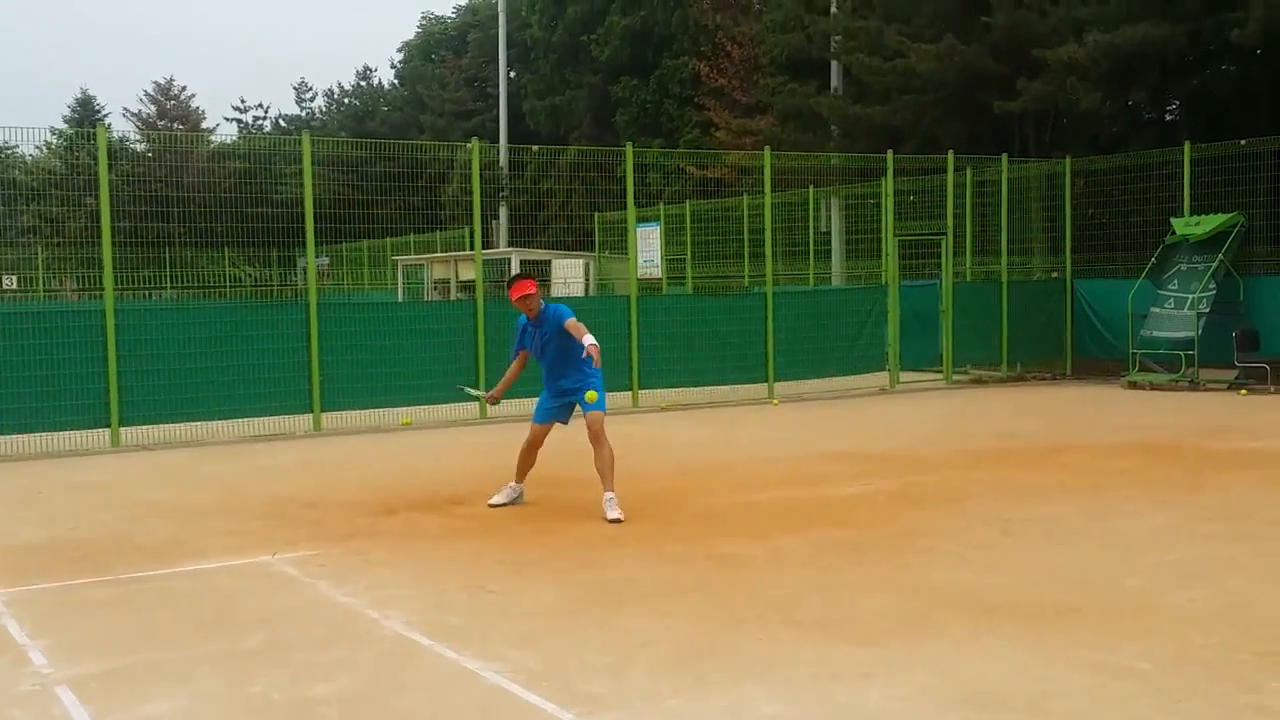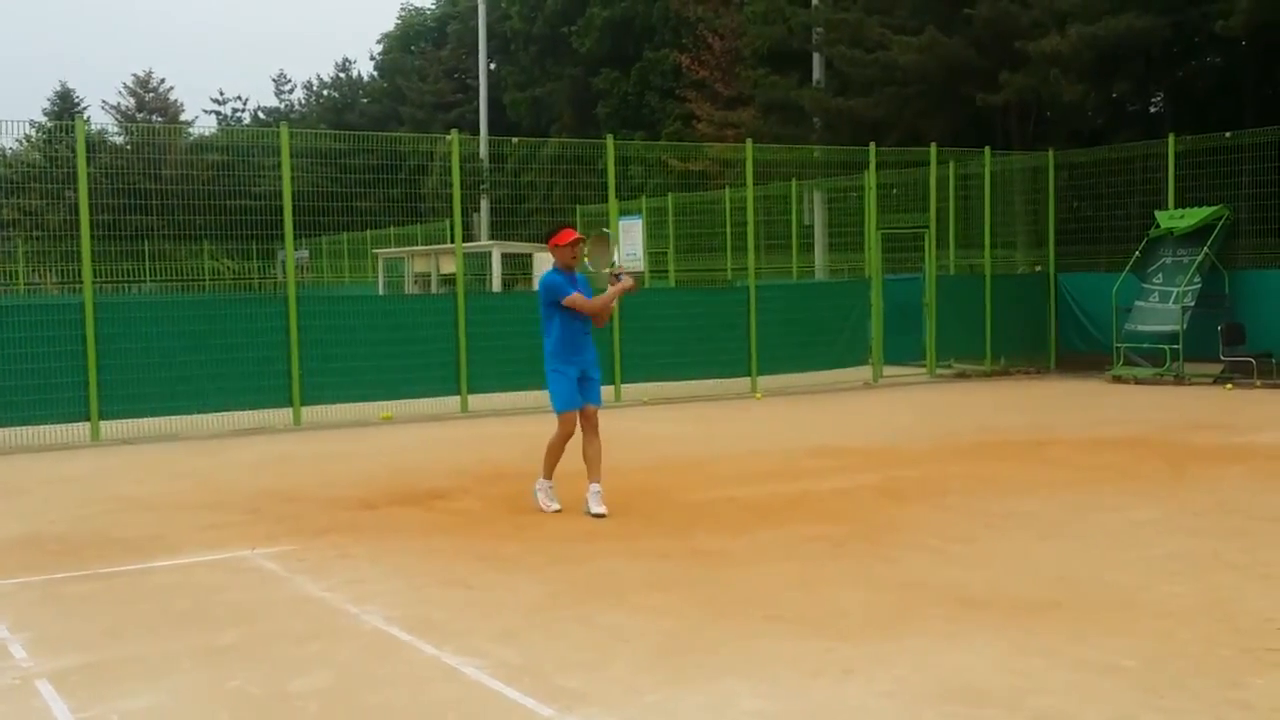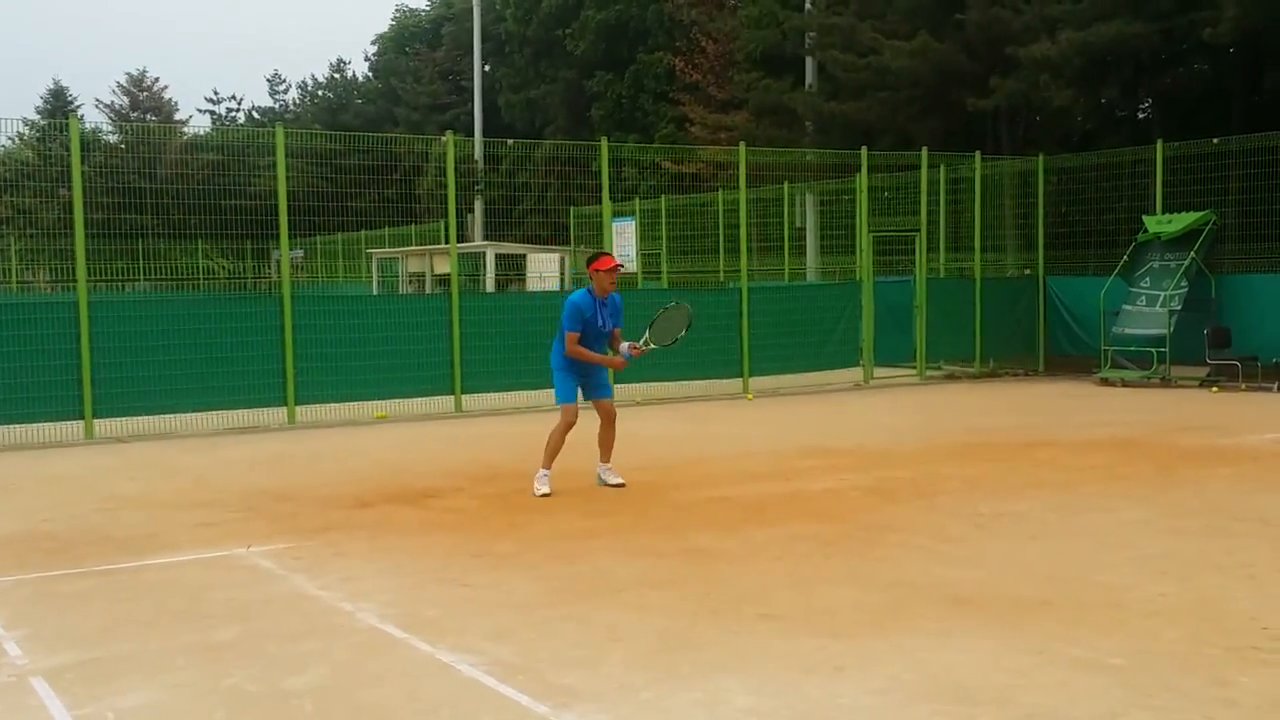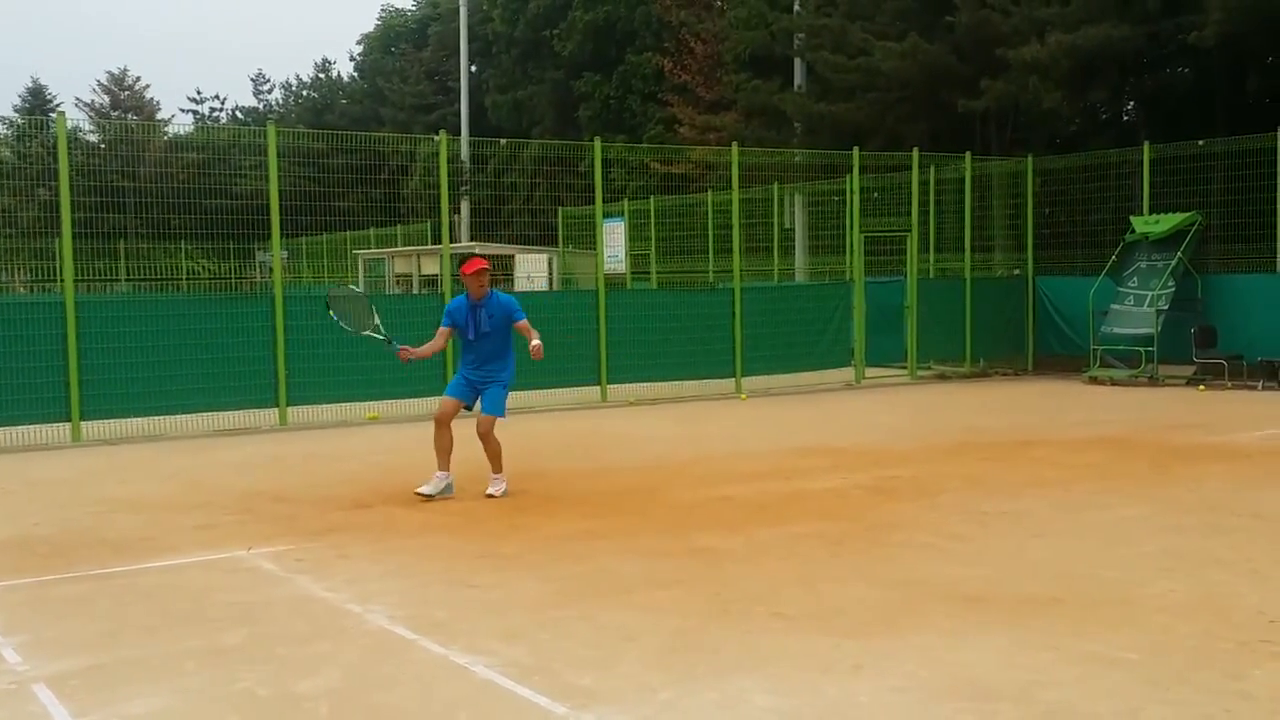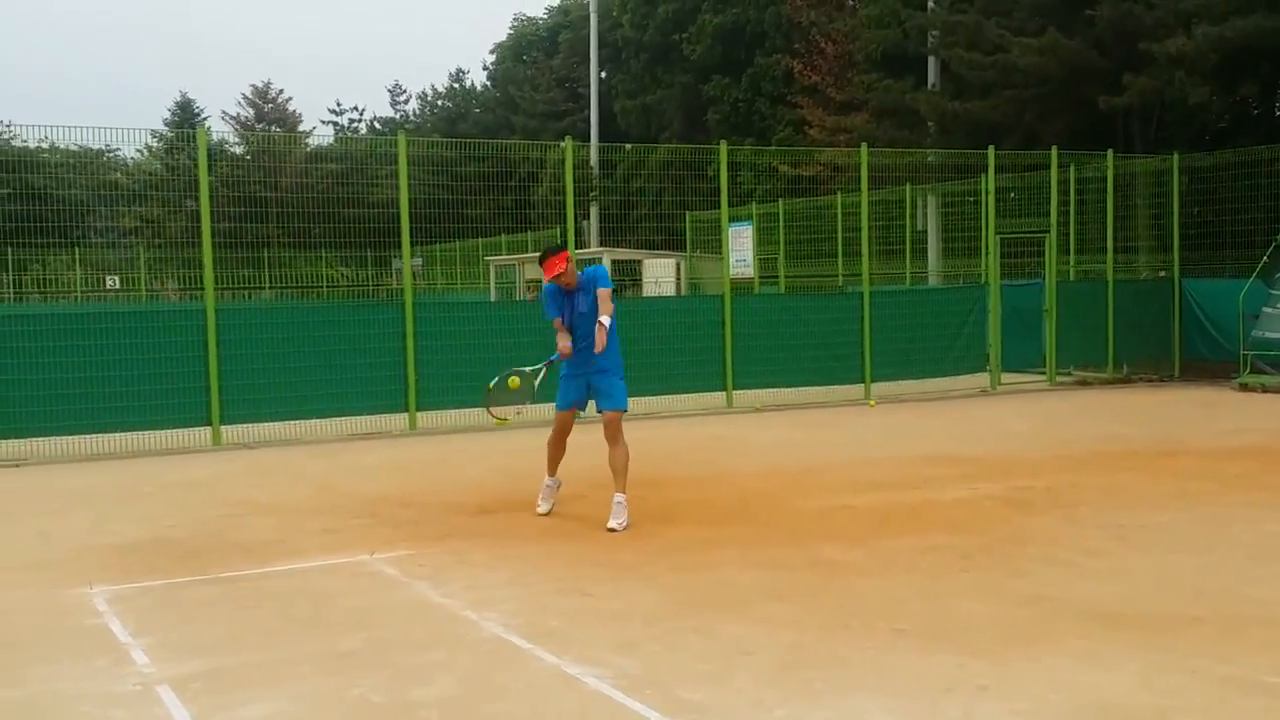
dt=1s
person 1, frame 1
left shoulder: (558, 312)
right shoulder: (523, 326)
left elbow: (574, 327)
right elbow: (519, 362)
left wrist: (588, 340)
right wrist: (498, 390)
left hip: (587, 382)
right hip: (555, 388)
left knee: (597, 431)
right knee: (533, 440)
left ankle: (610, 499)
right ankle: (516, 488)
person 1, frame 2
left shoulder: (579, 279)
right shoulder: (550, 281)
left elbow: (597, 318)
right elbow: (590, 306)
left wrist: (614, 288)
right wrist: (621, 288)
left hip: (587, 362)
right hip: (561, 364)
left knee: (591, 424)
right knee: (567, 427)
left ankle: (594, 493)
right ankle: (544, 485)
person 1, frame 3
left shoulder: (615, 301)
right shoulder: (576, 302)
left elbow: (614, 339)
right elbow: (571, 348)
left wrist: (626, 349)
right wrist: (608, 361)
left hip: (594, 364)
right hip: (566, 365)
left knee: (609, 414)
right knee: (568, 419)
left ankle: (605, 469)
right ankle: (543, 474)
person 1, frame 4
left shoulder: (507, 303)
right shoulder: (454, 307)
left elbow: (527, 330)
right elbow: (438, 343)
left wrist: (534, 342)
right wrist: (415, 353)
left hip: (498, 376)
right hip: (467, 373)
left knee: (484, 430)
right knee: (442, 417)
left ankle: (498, 478)
right ankle: (442, 479)
person 1, frame 5
left shoulder: (597, 272)
right shoulder: (551, 293)
left elbow: (605, 301)
right elbow: (561, 330)
left wrist: (603, 324)
right wrist: (563, 344)
left hip: (607, 365)
right hip: (574, 368)
left knee: (613, 429)
right knee: (560, 428)
left ankle: (620, 503)
right ankle: (551, 482)
